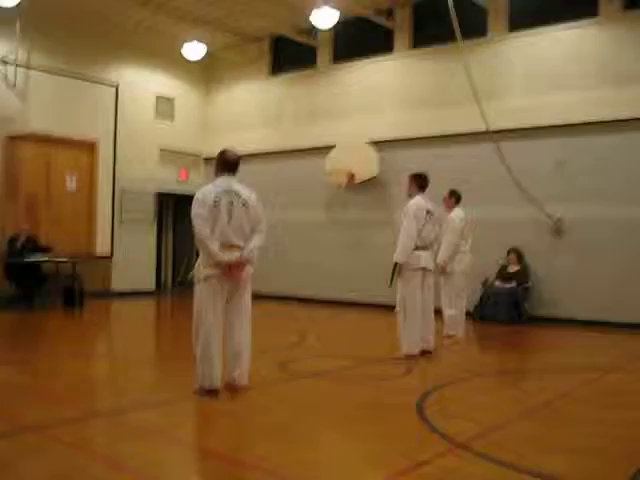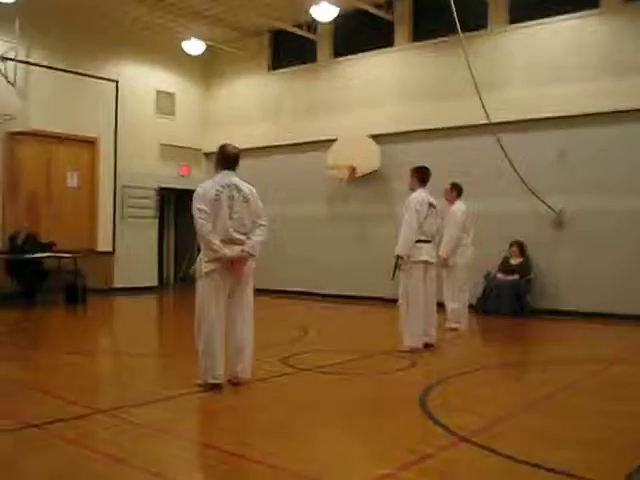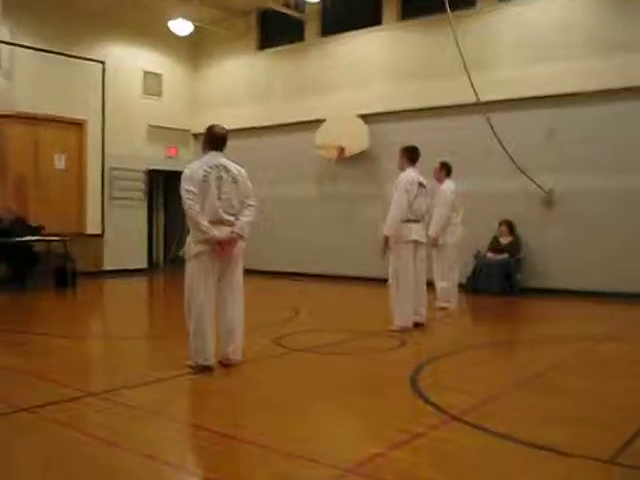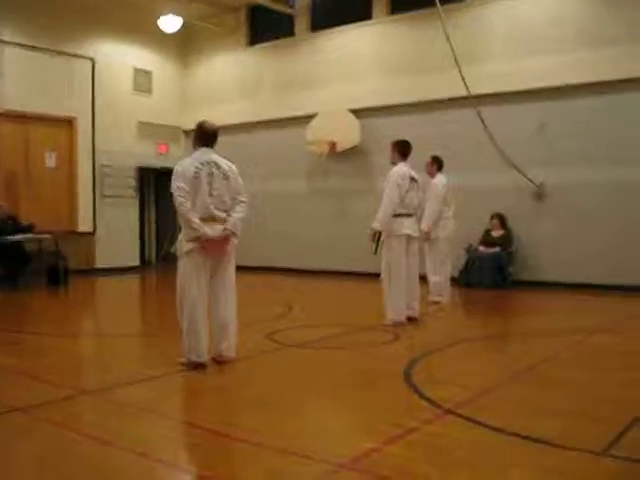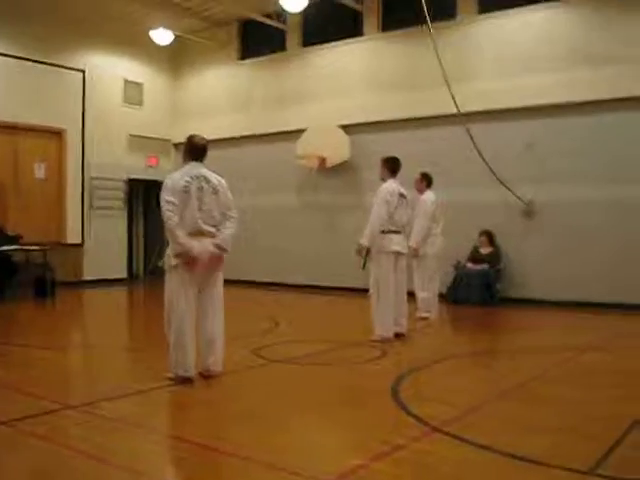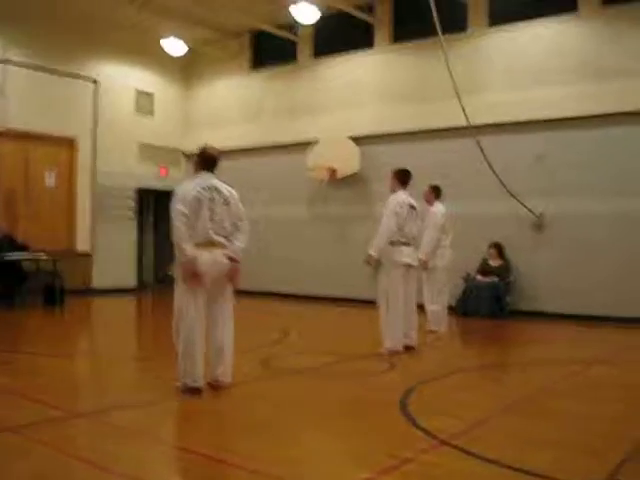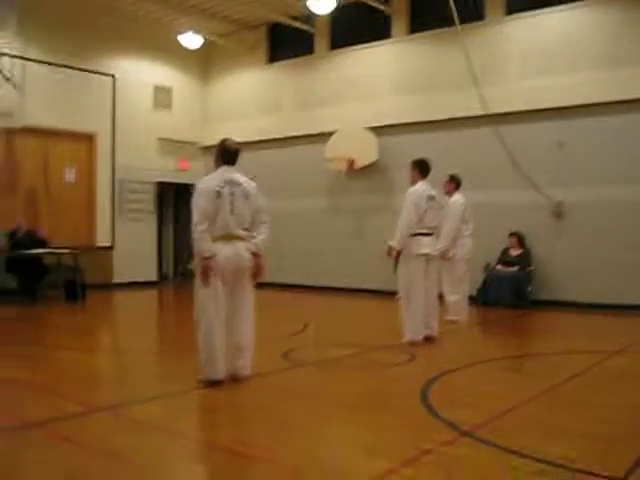
dt=0.1s
person 1, frame 1
left shoulder: (205, 194)
right shoulder: (249, 196)
left elbow: (202, 231)
right elbow: (259, 230)
left wrist: (220, 259)
right wrist: (244, 257)
left hip: (214, 264)
right hip: (240, 264)
left knee: (209, 324)
right knee: (239, 323)
left ankle: (210, 381)
right ankle: (238, 378)
person 1, frame 2
left shoulder: (205, 189)
right shoulder: (249, 191)
left elbow: (203, 226)
right elbow: (260, 225)
left wrist: (222, 255)
right wrist: (246, 252)
left hip: (215, 259)
right hip: (243, 260)
left knee: (211, 319)
right knee: (241, 317)
left ankle: (212, 376)
right ankle: (240, 372)
person 1, frame 3
left shoulder: (193, 170)
right shoulder: (238, 171)
left elbow: (192, 207)
right elbow: (249, 205)
left wrist: (210, 236)
right wrist: (236, 233)
left hip: (204, 240)
right hip: (231, 239)
left knee: (201, 301)
right knee: (231, 299)
left ankle: (203, 357)
right ankle: (231, 354)
person 1, frame 4
left shoulder: (184, 167)
right shoulder: (229, 167)
left elbow: (183, 204)
right elbow: (241, 202)
left wrist: (201, 233)
right wrist: (228, 231)
left hip: (195, 237)
right hip: (223, 235)
left knee: (194, 298)
right knee: (224, 295)
left ankle: (196, 354)
right ankle: (225, 350)
person 1, frame 5
left shoulder: (173, 180)
right shoulder: (218, 182)
left elbow: (171, 219)
right elbow: (230, 216)
left wrist: (184, 249)
right wrist: (221, 247)
left hip: (185, 250)
right hip: (212, 249)
left knee: (181, 312)
right knee: (211, 310)
left ankle: (183, 369)
right ankle: (211, 365)
person 1, frame 6
left shoulder: (185, 190)
right shoulder: (229, 192)
left elbow: (180, 230)
right elbow: (241, 228)
left wrist: (188, 262)
right wrist: (234, 260)
left hip: (195, 259)
right hip: (222, 260)
left knee: (190, 322)
right knee: (221, 320)
left ankle: (192, 379)
right ankle: (220, 376)
person 1, frame 7
left shoulder: (206, 184)
right shoulder: (250, 186)
left elbow: (200, 224)
right elbow: (260, 223)
left wrist: (202, 257)
right wrist: (257, 255)
left hip: (215, 252)
right hip: (242, 252)
left knee: (211, 314)
right knee: (241, 313)
left ankle: (213, 371)
right ankle: (240, 368)
person 2, frame 1
left shoulder: (413, 205)
right shoulder: (430, 208)
left elbow: (408, 234)
right elbow: (433, 235)
left wrist: (399, 259)
right wrist: (428, 255)
left hip: (413, 258)
right hip: (427, 258)
left knee: (409, 305)
right knee: (425, 303)
left ankle: (411, 347)
right ankle: (426, 344)
person 2, frame 2
left shoulder: (414, 199)
right shoulder: (432, 202)
left elbow: (409, 228)
right elbow: (435, 228)
left wrist: (401, 253)
right wrist: (429, 249)
left hip: (415, 252)
right hip: (429, 251)
left knee: (412, 298)
right knee: (428, 297)
left ankle: (414, 341)
right ankle: (428, 337)
person 2, frame 3
left shoulder: (404, 178)
right shoulder: (422, 181)
left elbow: (398, 208)
right elbow: (424, 208)
left wrist: (388, 233)
right wrist: (419, 227)
left hip: (404, 231)
right hip: (418, 231)
left knee: (402, 278)
right knee: (417, 276)
left ankle: (403, 320)
right ankle: (418, 316)
person 2, frame 4
left shoulder: (396, 173)
right shoulder: (413, 176)
left elbow: (389, 202)
right elbow: (416, 202)
left wrist: (378, 226)
right wrist: (412, 222)
left hip: (396, 225)
right hip: (411, 225)
left knee: (394, 272)
right knee: (410, 270)
left ankle: (397, 314)
right ankle: (411, 311)
person 2, frame 5
left shoulder: (385, 189)
right shoulder: (403, 192)
left elbow: (377, 219)
right elbow: (405, 219)
left wrist: (364, 242)
right wrist: (400, 236)
left hip: (385, 241)
right hip: (399, 242)
left knee: (383, 289)
right knee: (398, 287)
left ankle: (384, 330)
right ankle: (399, 327)
person 2, frame 6
left shoulder: (395, 201)
right shoulder: (413, 204)
left elbow: (386, 230)
right elbow: (415, 231)
left wrist: (373, 253)
right wrist: (409, 249)
left hip: (394, 253)
right hip: (410, 254)
left knee: (392, 300)
right knee: (408, 299)
left ankle: (394, 343)
right ankle: (409, 340)
person 2, frame 7
left shoulder: (414, 192)
right shoulder: (433, 194)
left elbow: (407, 221)
right elbow: (436, 222)
left wrist: (394, 244)
left hip: (414, 245)
right hip: (429, 244)
left knee: (412, 291)
right knee: (428, 290)
left ankle: (414, 333)
right ankle: (430, 330)
person 3, frame 1
left shoulder: (454, 217)
right shoulder: (458, 215)
left elbow: (451, 241)
left wrist: (442, 261)
right wrist: (444, 260)
left hip: (454, 262)
right hip: (457, 261)
left knee: (452, 297)
right knee: (455, 296)
left ankle: (454, 329)
right ankle: (455, 328)
person 3, frame 2
left shoulder: (456, 210)
right shoulder: (459, 208)
left elbow: (453, 235)
left wrist: (445, 255)
right wrist: (446, 253)
left hip: (456, 255)
right hip: (459, 254)
left knee: (454, 290)
right knee: (458, 289)
left ankle: (457, 322)
right ankle: (458, 321)
person 3, frame 3
left shoulder: (445, 189)
right shoulder: (449, 187)
left elbow: (442, 214)
left wrist: (434, 234)
right wrist: (436, 233)
left hip: (446, 234)
right hip: (449, 233)
left knee: (445, 269)
right knee: (448, 269)
left ankle: (446, 301)
right ankle: (448, 300)
person 3, frame 4
left shoulder: (436, 183)
right shoulder: (440, 182)
left elbow: (434, 208)
left wrist: (427, 228)
right wrist: (428, 227)
left hip: (438, 228)
right hip: (441, 227)
left knee: (437, 263)
right knee: (440, 262)
left ankle: (439, 295)
right ankle: (440, 293)
person 3, frame 5
left shoulder: (425, 200)
right shoulder: (429, 198)
left elbow: (423, 224)
left wrist: (415, 245)
right wrist: (416, 243)
left hip: (426, 244)
right hip: (429, 243)
left knee: (425, 279)
right knee: (428, 279)
left ankle: (427, 311)
right ankle: (428, 310)
person 3, frame 6
left shoulder: (434, 211)
right shoulder: (439, 210)
left elbow: (432, 236)
left wrist: (424, 257)
right wrist: (425, 256)
left hip: (436, 257)
right hip: (439, 256)
left knee: (434, 291)
right knee: (438, 291)
left ankle: (437, 324)
right ankle: (438, 323)
person 3, frame 7
left shoulder: (455, 202)
right shoulder: (458, 200)
left elbow: (452, 227)
left wrist: (444, 248)
right wrist: (445, 246)
left hip: (456, 247)
right hip: (459, 246)
left knee: (455, 282)
right knee: (457, 282)
left ankle: (457, 314)
right ankle: (458, 313)
